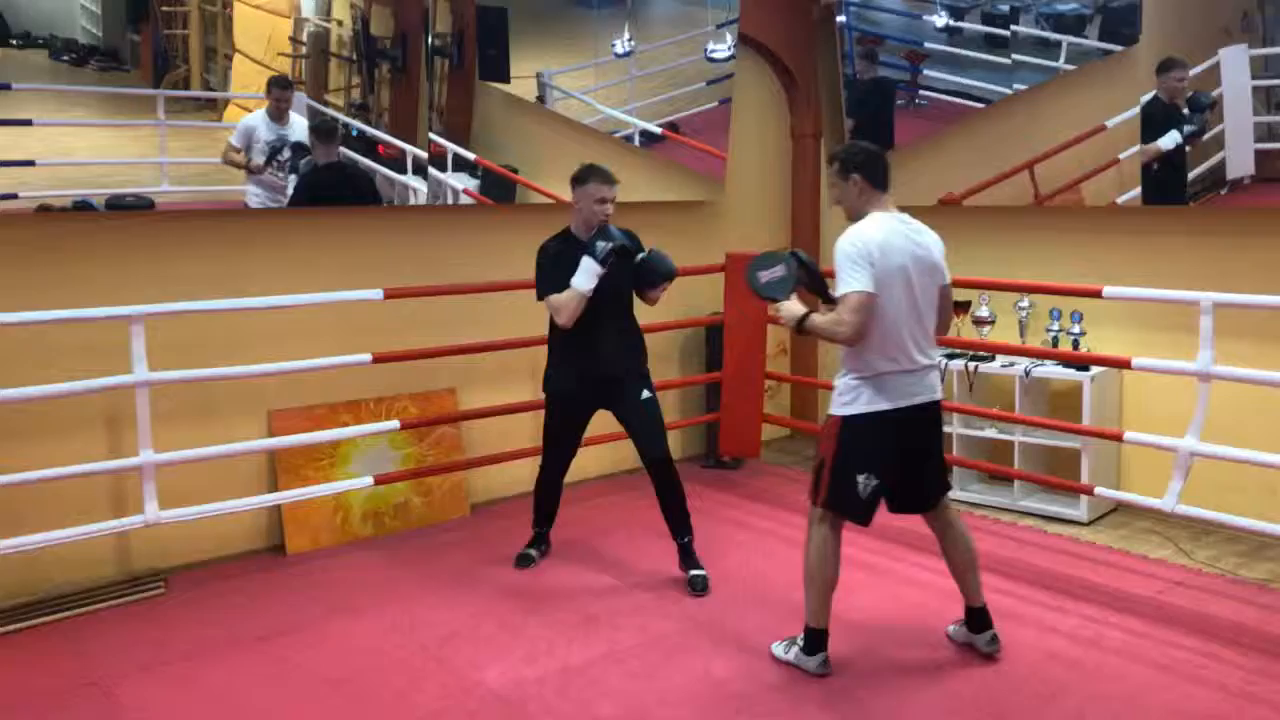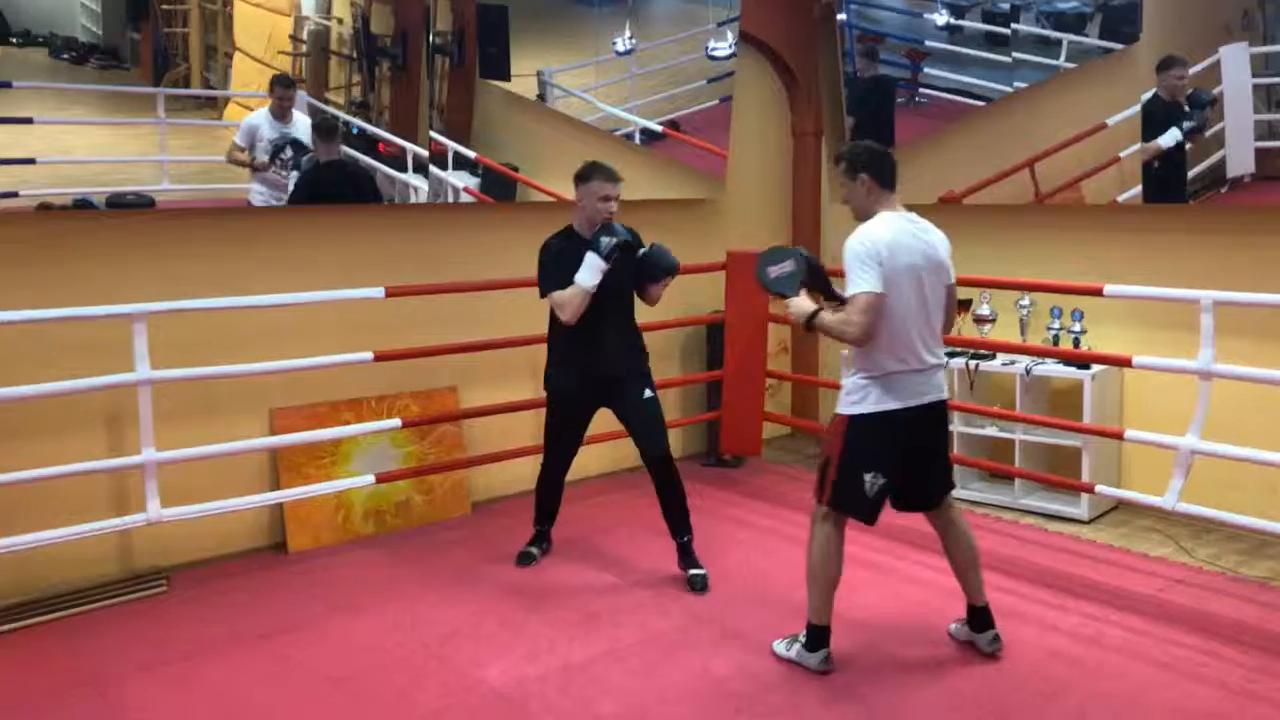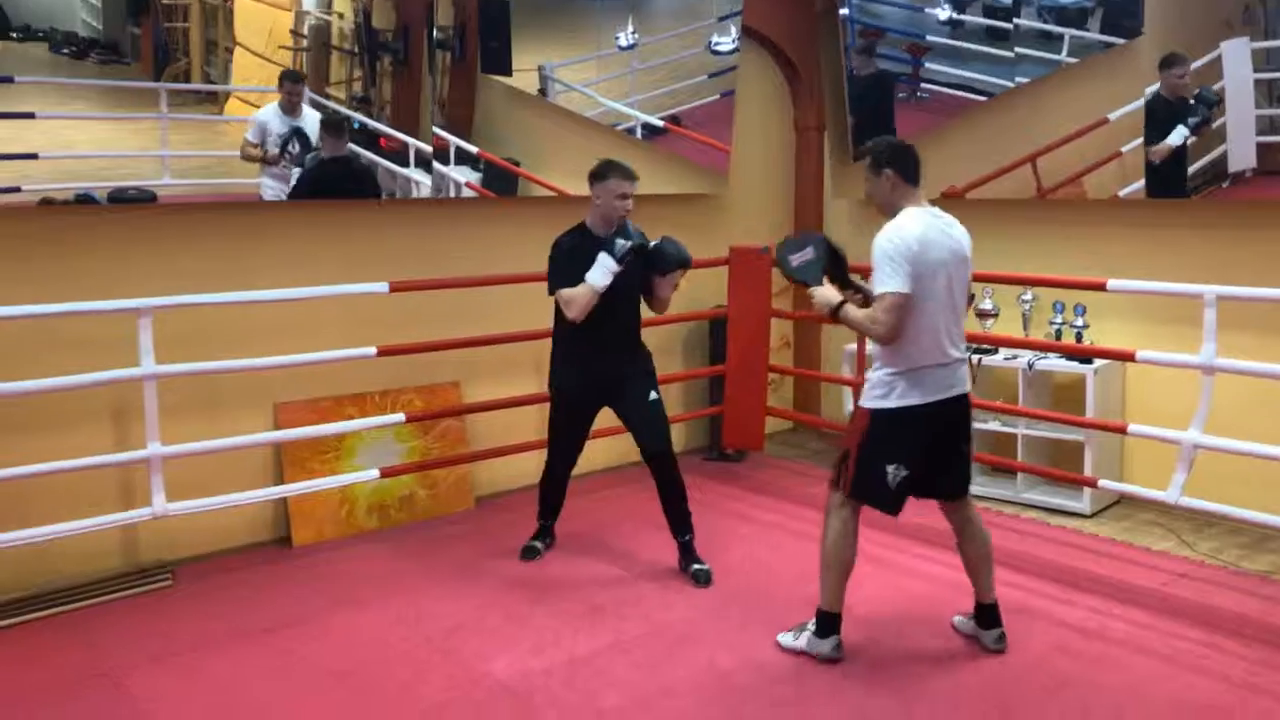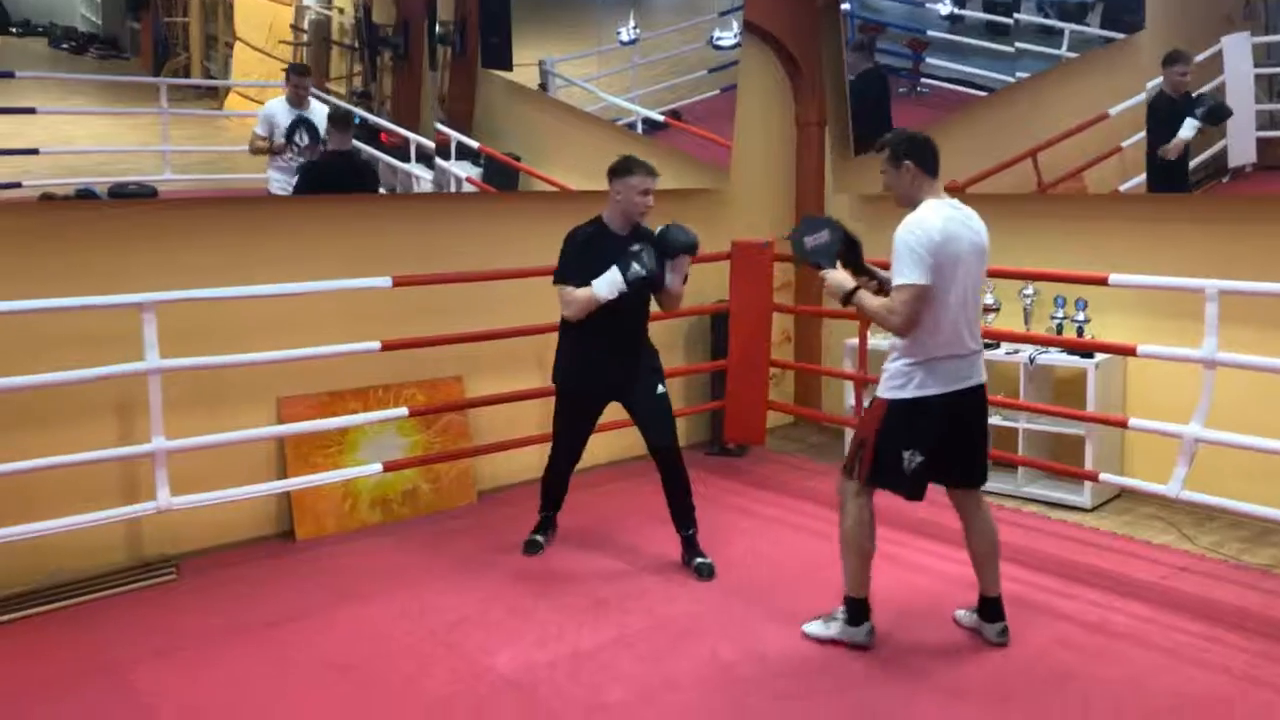
dt=0.1s
person 1, frame 1
left shoulder: (857, 240)
right shoulder: (928, 239)
left elbow: (849, 329)
left wrist: (801, 317)
left hip: (865, 406)
right hip: (922, 399)
left knee: (824, 517)
right knee: (938, 510)
left ankle: (812, 645)
right ankle: (979, 623)
person 1, frame 2
left shoulder: (866, 240)
right shoulder: (934, 238)
left elbow: (858, 329)
left wrist: (812, 314)
left hip: (872, 405)
right hip: (928, 398)
left knee: (828, 515)
right knee: (941, 508)
left ankle: (815, 641)
right ankle: (981, 623)
person 1, frame 3
left shoulder: (896, 237)
right shoulder: (955, 232)
left elbow: (884, 329)
left wrist: (836, 305)
left hip: (897, 398)
right hip: (951, 391)
left knee: (842, 502)
right knee: (958, 504)
left ankle: (825, 629)
right ankle: (987, 620)
person 1, frame 4
left shoulder: (917, 229)
right shoulder: (973, 224)
left elbow: (900, 320)
left wrist: (850, 291)
right wrist: (886, 282)
left hip: (914, 389)
right hip: (966, 382)
left knee: (855, 488)
right knee: (968, 495)
left ankle: (854, 616)
right ankle: (991, 613)
person 2, frame 1
left shoulder: (627, 241)
right shoulder: (554, 251)
left elbow: (648, 298)
right elbow: (563, 315)
left wrist: (659, 281)
right wrist: (594, 263)
left hip: (626, 370)
right hip: (571, 377)
left knee: (659, 458)
right knee: (554, 463)
left ankle: (687, 551)
right ankle: (540, 536)
person 2, frame 2
left shoulder: (627, 239)
right shoulder: (556, 248)
left elbow: (648, 298)
right elbow: (567, 312)
left wrist: (660, 278)
right wrist: (597, 259)
left hip: (627, 369)
right hip: (572, 375)
left knee: (659, 457)
right knee: (556, 461)
left ankle: (687, 551)
right ankle: (541, 534)
person 2, frame 3
left shoulder: (638, 242)
right shoulder: (568, 245)
left elbow: (658, 306)
right elbow: (574, 310)
left wrist: (666, 277)
right wrist: (610, 261)
left hip: (631, 369)
right hip: (576, 374)
left knee: (661, 456)
right knee: (560, 458)
left ankle: (687, 548)
right ankle: (546, 528)
person 2, frame 4
left shoulder: (650, 241)
right shoulder: (582, 240)
left elbow: (670, 306)
right elbow: (569, 307)
left wrist: (678, 268)
right wrist: (618, 278)
left hip: (638, 364)
right hip: (583, 368)
left knee: (667, 450)
right knee: (565, 452)
left ankle: (690, 542)
right ankle: (547, 520)
